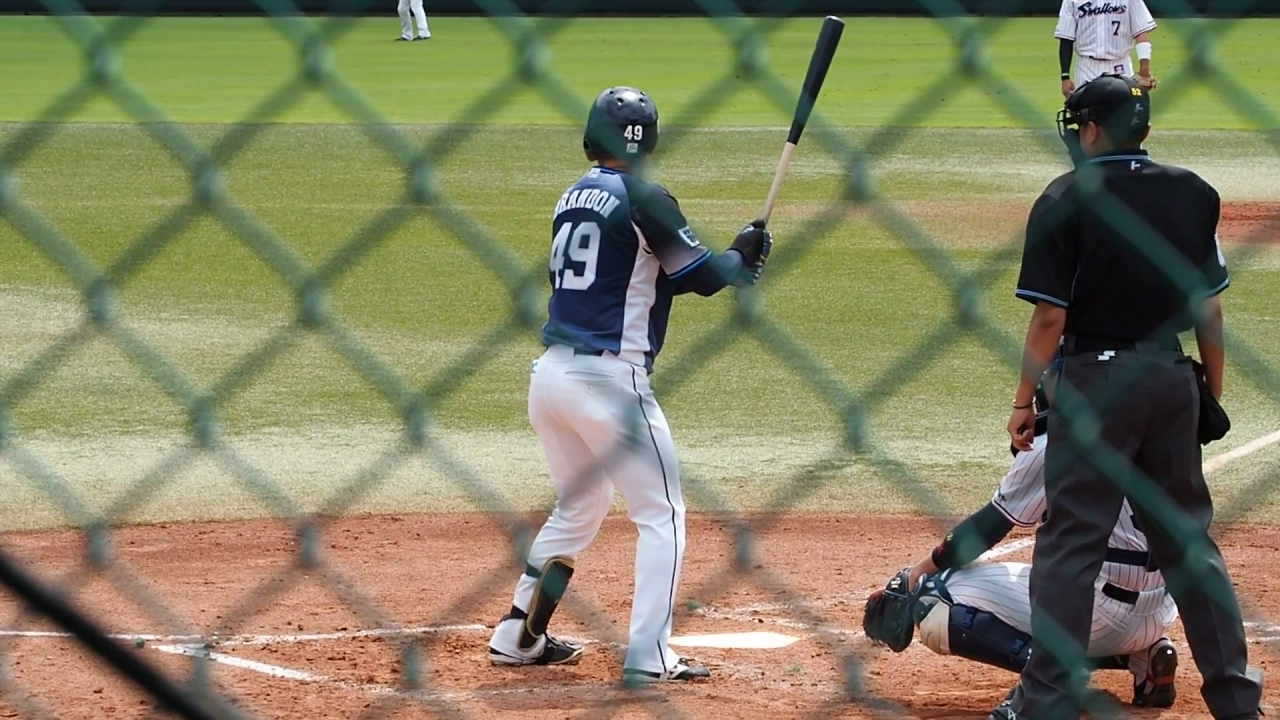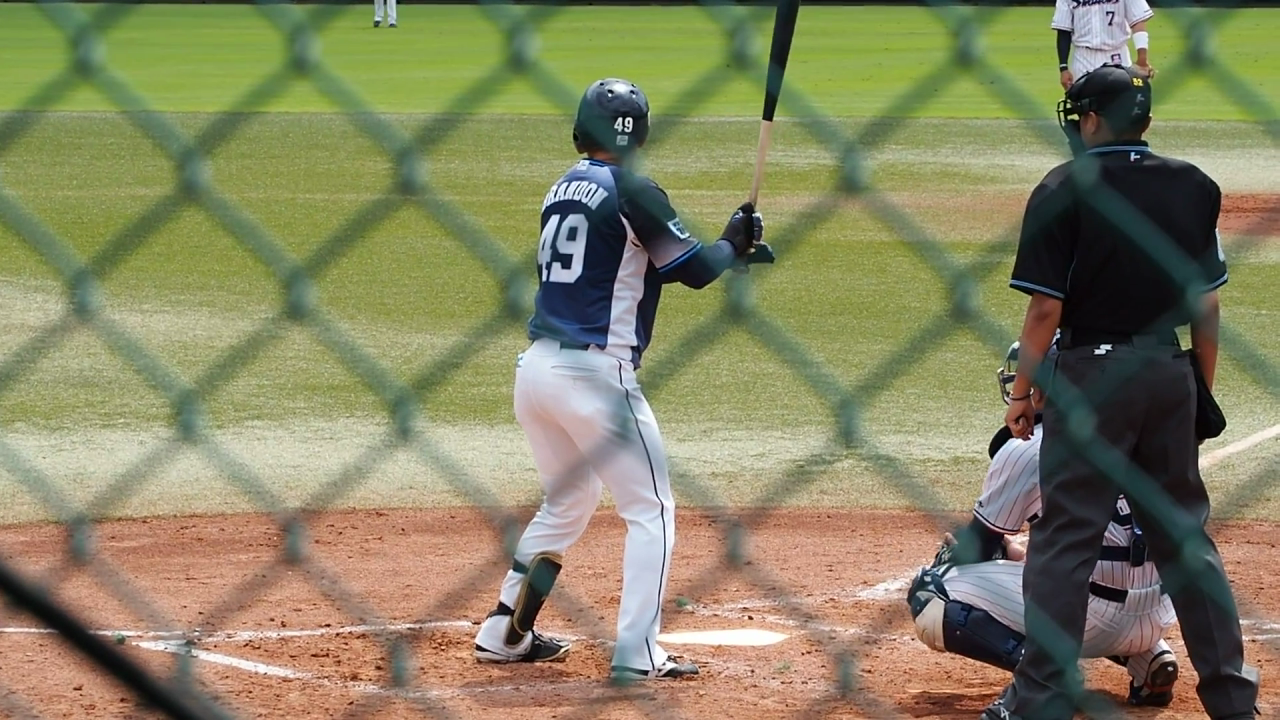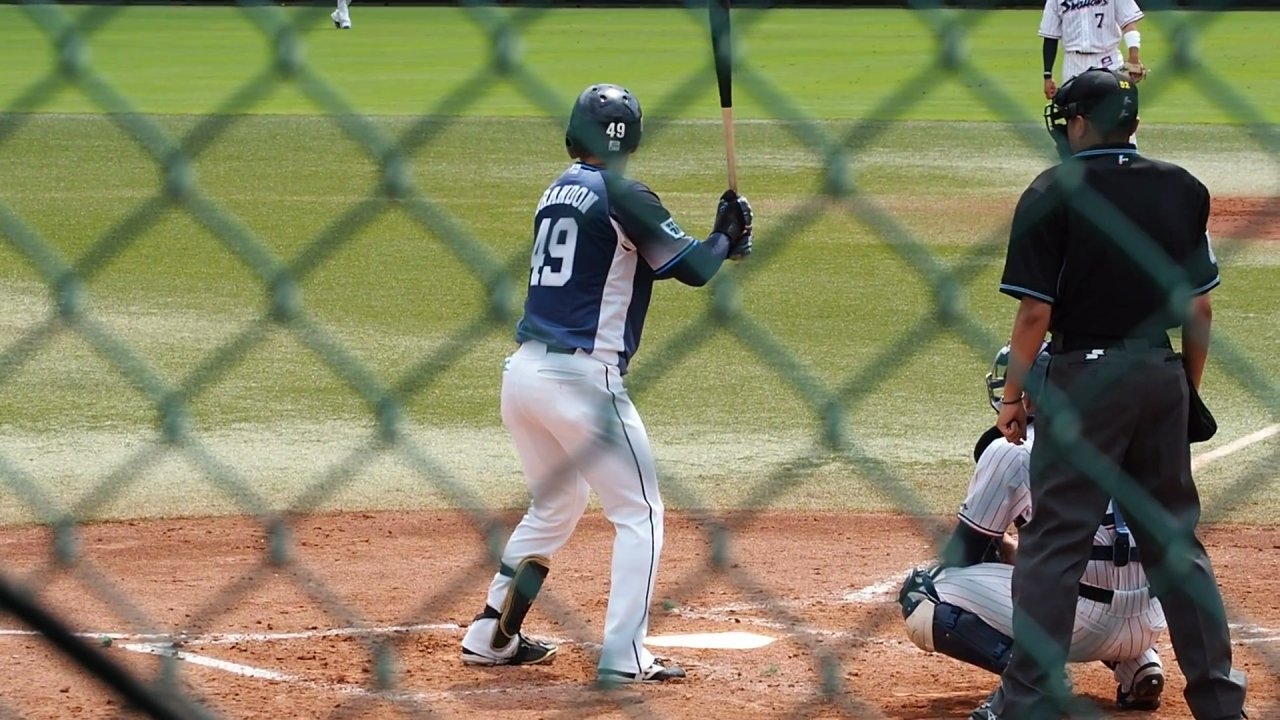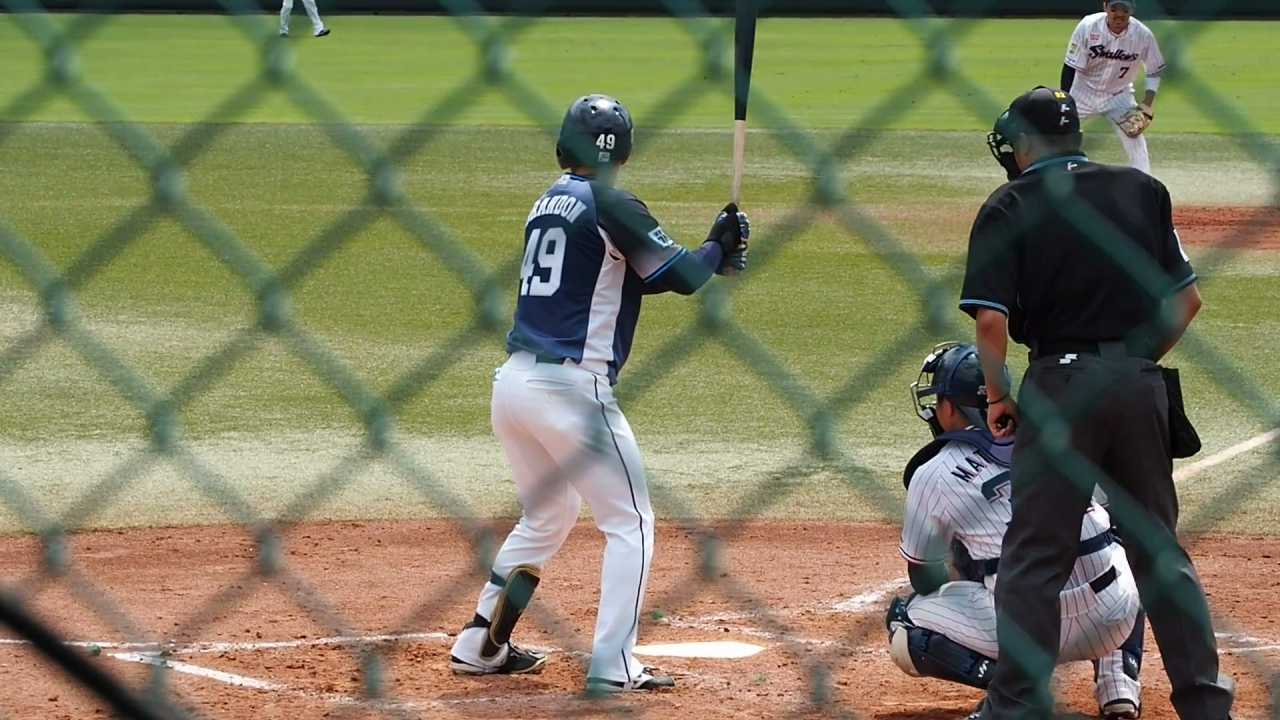
dt=0.7s
person 1, frame 1
left shoulder: (1066, 199)
right shoulder: (1193, 193)
left elbow: (1050, 317)
right elbow: (1209, 307)
left wrist: (1023, 402)
right wrist: (1212, 393)
left hip: (1096, 378)
right hip: (1172, 377)
left knee: (1071, 543)
right knee: (1187, 538)
person 1, frame 2
left shoulder: (1064, 189)
right shoulder: (1194, 186)
left elbow: (1046, 308)
right elbow: (1206, 302)
left wrist: (1021, 391)
right wrist: (1203, 391)
left hip: (1092, 373)
right hip: (1170, 372)
left knee: (1065, 538)
right knee: (1184, 532)
person 1, frame 3
left shoulder: (1053, 192)
right shoulder: (1183, 189)
left elbow: (1035, 310)
right elbow: (1200, 306)
left wrist: (1013, 394)
right wrist: (1187, 386)
left hip: (1086, 377)
right hip: (1162, 375)
left knee: (1055, 541)
right knee: (1174, 538)
person 1, frame 4
left shoulder: (1011, 205)
right shoulder: (1143, 189)
left elbow: (991, 319)
right elbow: (1187, 300)
left wrist: (998, 395)
left hip: (1062, 383)
right hip: (1140, 382)
left knee: (1035, 555)
right knee: (1158, 544)
person 2, frame 1
left shoulder: (573, 197)
right shoulder: (643, 199)
right elbow: (702, 278)
left wrist: (729, 263)
right wrist: (743, 253)
left hip: (551, 372)
right hip: (608, 378)
left knee: (577, 508)
right knee: (661, 514)
left ankle: (518, 636)
right ankle: (649, 657)
person 2, frame 2
left shoulder: (561, 188)
right shoulder: (632, 192)
right elbow: (694, 270)
left wrist: (728, 249)
right wrist: (734, 241)
left hip: (537, 367)
right hip: (594, 373)
left knee: (565, 504)
right knee: (650, 511)
left ankle: (504, 633)
right ankle: (637, 654)
person 2, frame 3
left shoulder: (557, 191)
right shoulder: (623, 196)
right elbow: (694, 269)
left wrist: (717, 239)
right wrist: (725, 234)
left hip: (524, 371)
right hip: (581, 378)
left knee: (554, 507)
right knee: (640, 513)
left ankle: (492, 635)
right ankle: (624, 657)
person 2, frame 4
left shoulder: (548, 202)
right shoulder: (611, 206)
right elbow: (683, 277)
left wrist: (709, 253)
right wrist: (718, 245)
left hip: (514, 381)
right hip: (570, 387)
left knee: (545, 517)
right knee: (630, 521)
left ankle: (480, 644)
right ankle: (612, 666)
person 3, frame 1
left shoulder: (1052, 447)
left elbow: (986, 528)
left wrist: (917, 575)
left hip: (1104, 609)
right hip: (1155, 613)
left knee: (933, 595)
right ankle: (1143, 657)
person 3, frame 2
left shoulder: (1025, 448)
left elbow: (979, 544)
left wrist: (947, 565)
right wrist: (1024, 557)
left hip: (1094, 615)
right hip: (1157, 617)
left knee: (930, 593)
right ankle: (1147, 658)
person 3, frame 3
left shoulder: (1010, 449)
left elbow: (961, 555)
right wrist: (1018, 553)
left hip: (1080, 621)
right hip: (1146, 624)
left knee: (922, 593)
right ankle: (1137, 665)
person 3, frame 4
left shoulder: (934, 474)
left elbow: (925, 581)
left wrist: (959, 568)
right hip: (1116, 618)
left knee: (906, 625)
right knee: (1117, 550)
right ankle: (1120, 685)
